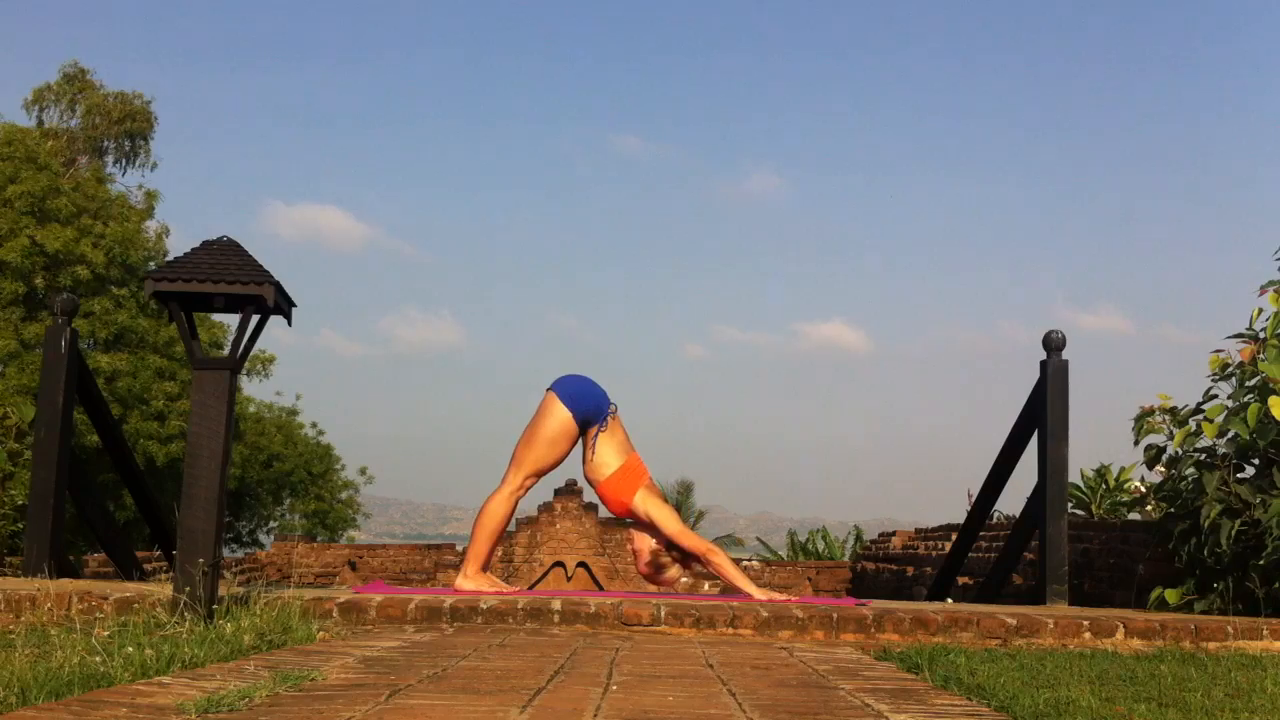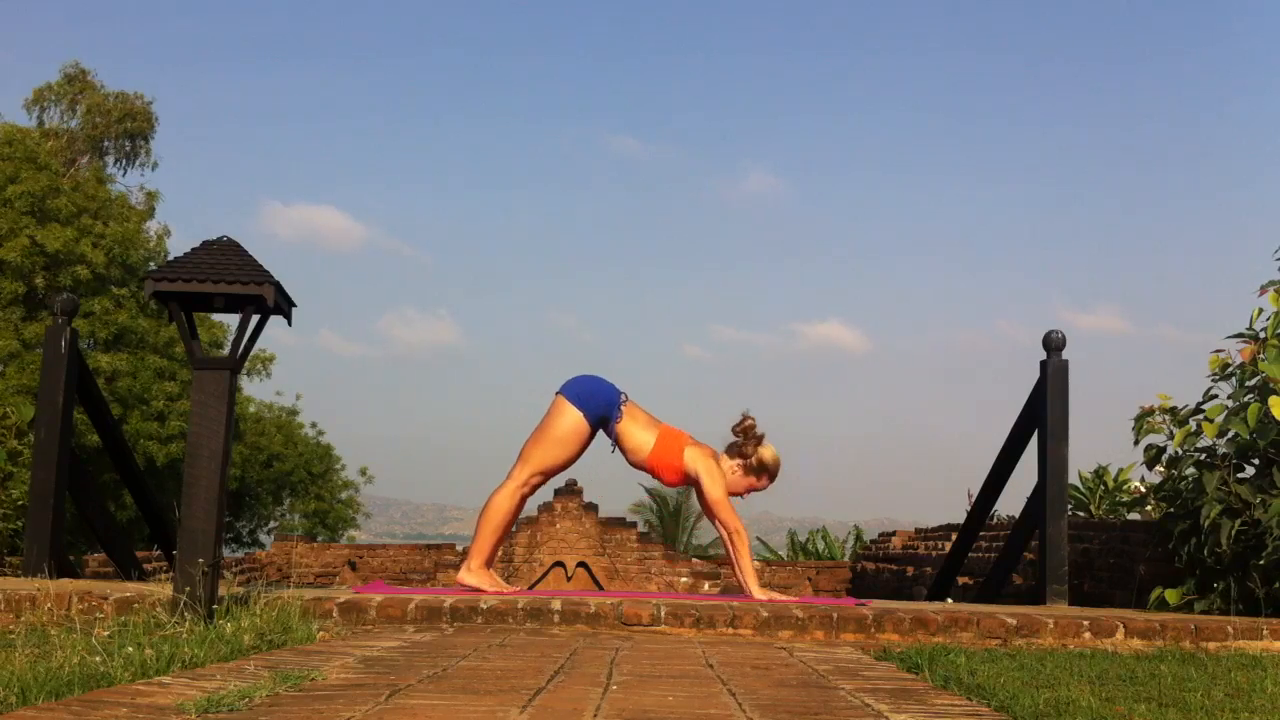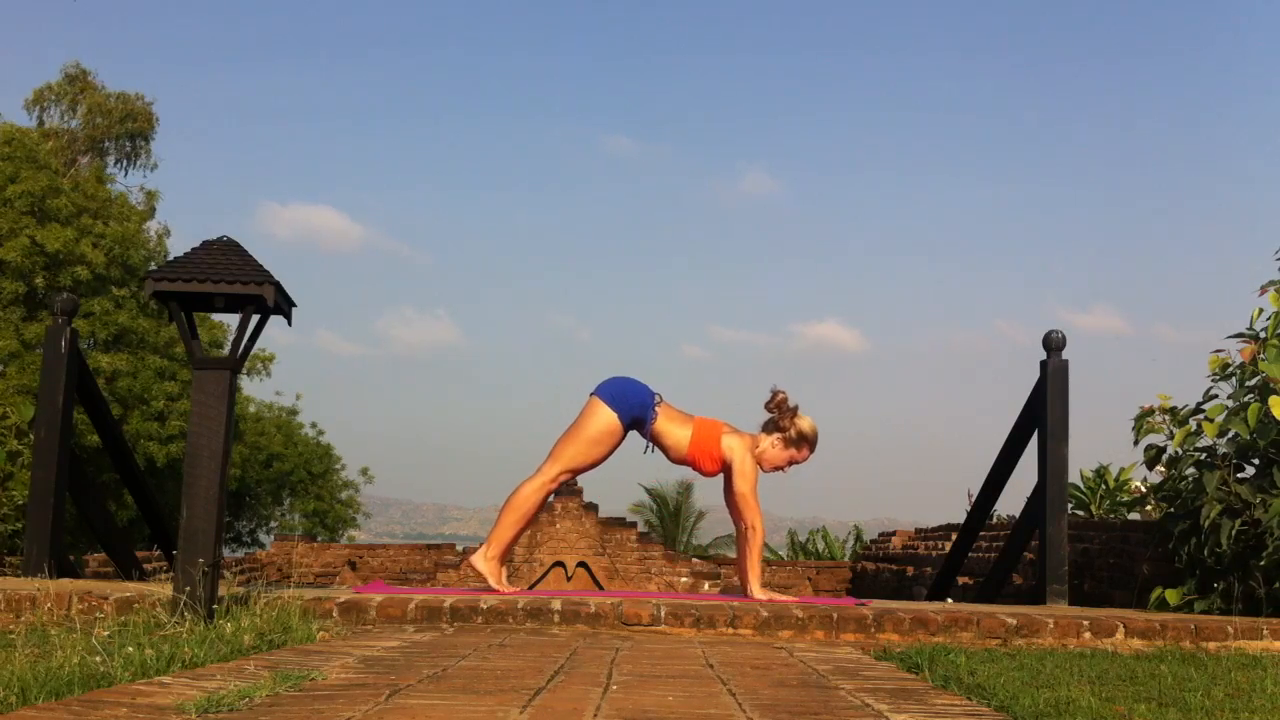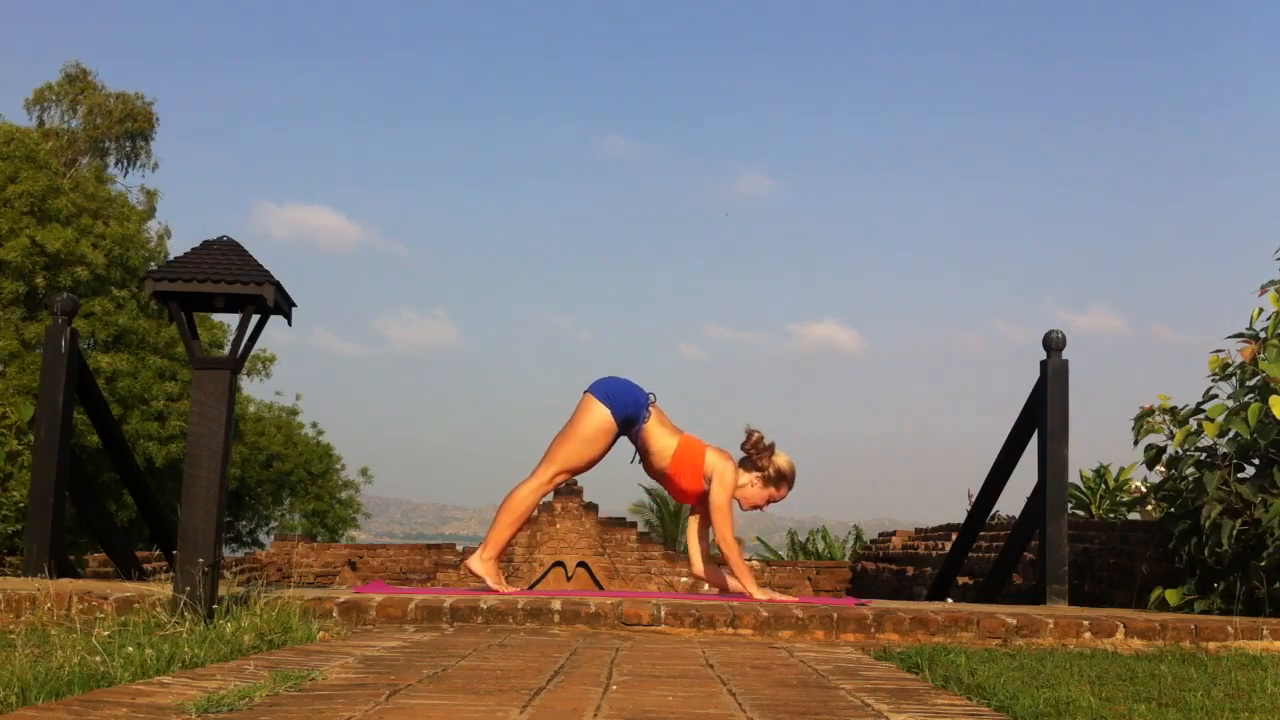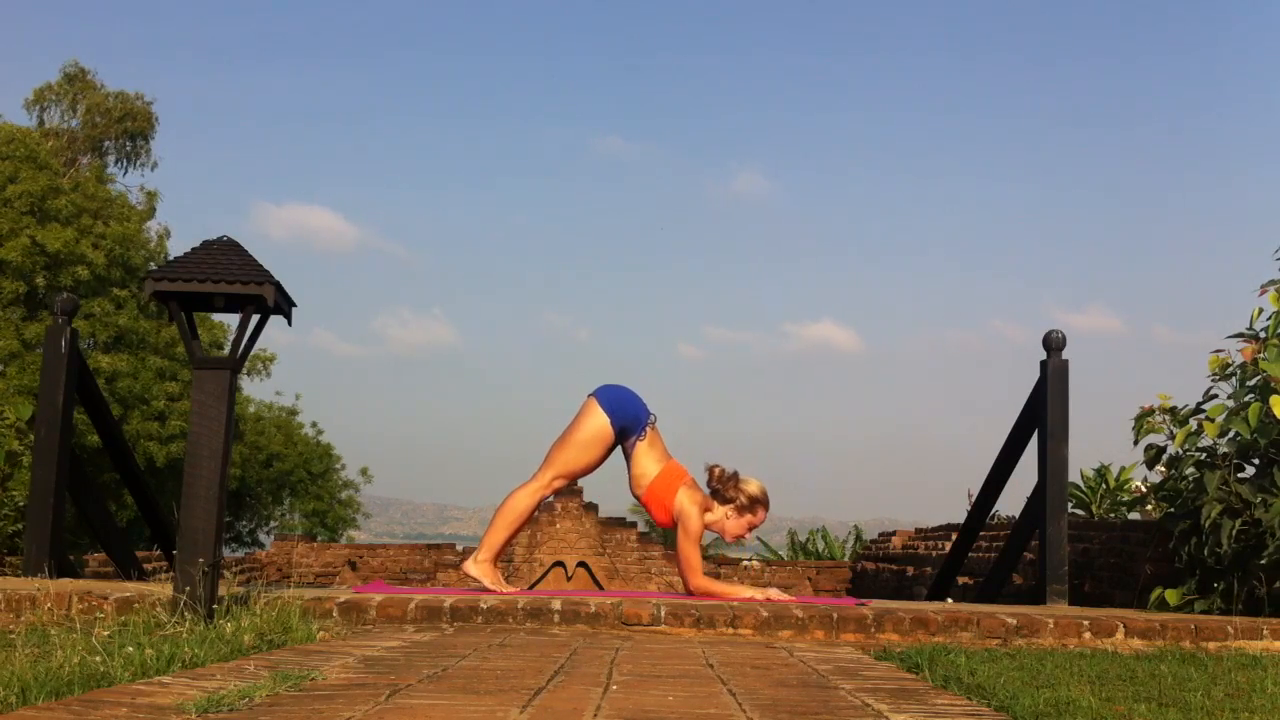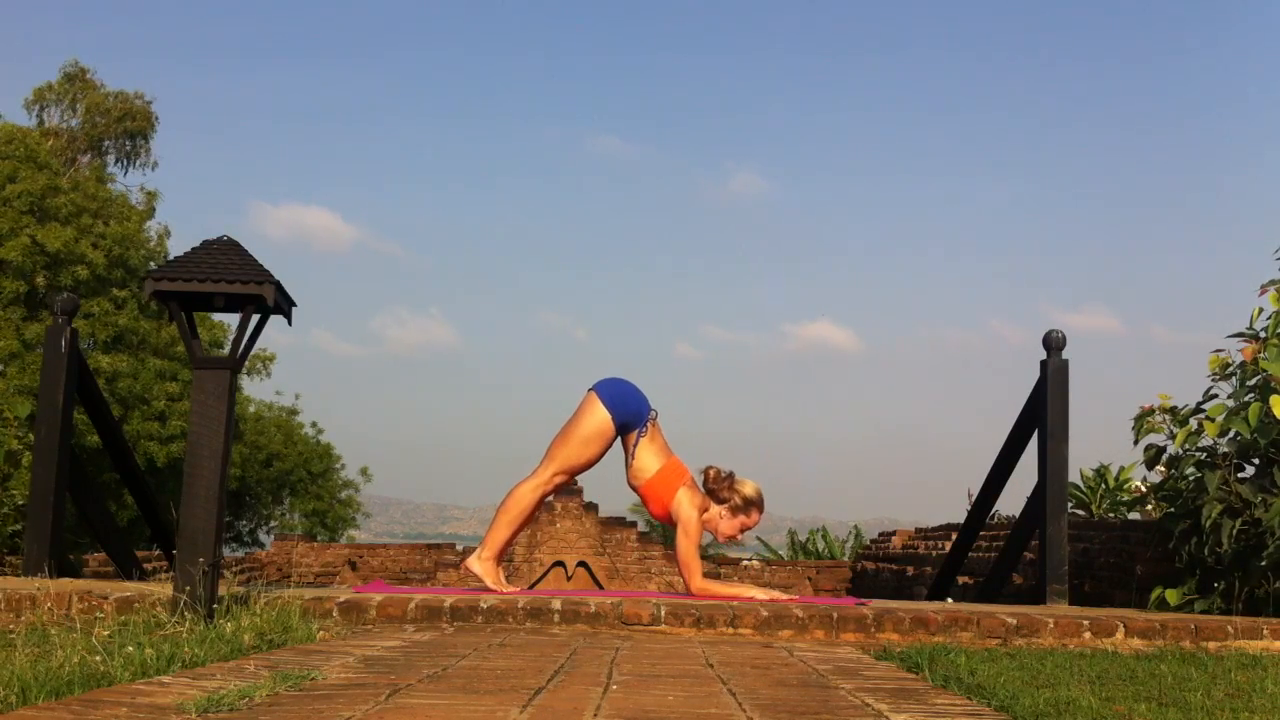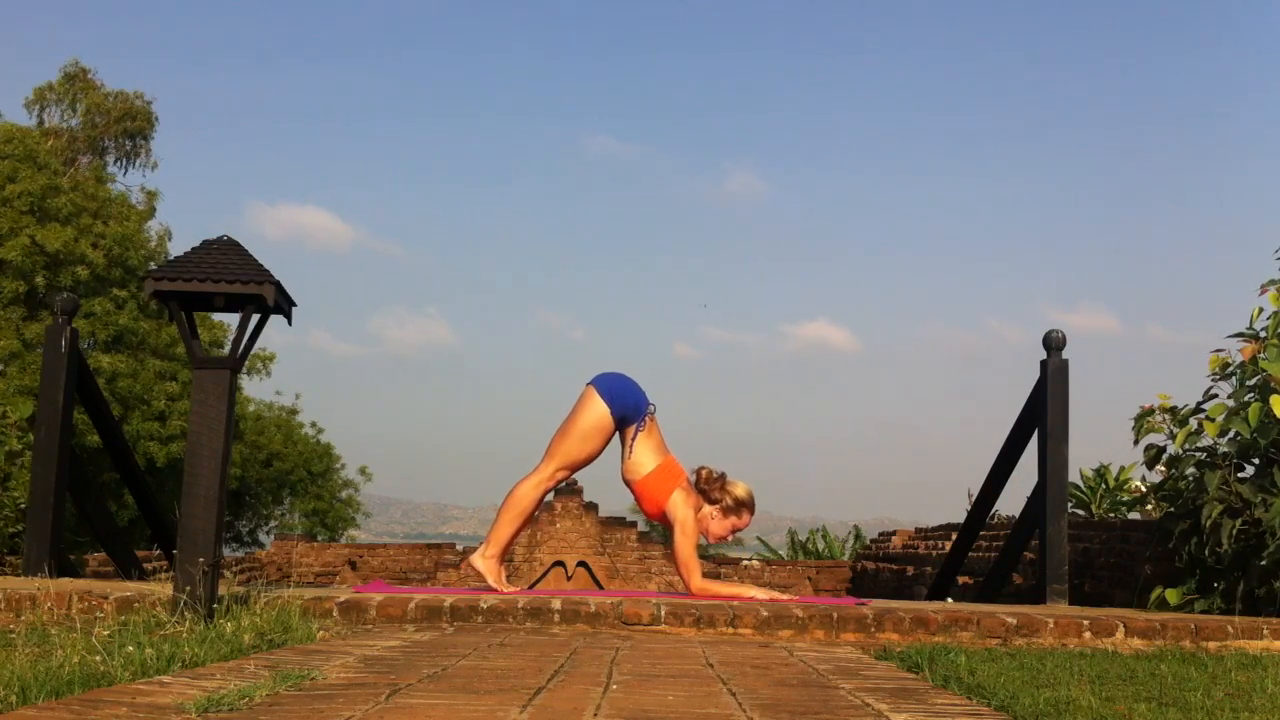
dt=0.7s
person 1, frame 1
left shoulder: (650, 510)
right shoulder: (650, 509)
left elbow: (705, 552)
right elbow: (707, 550)
left wrist: (752, 590)
right wrist: (754, 591)
left hip: (583, 404)
right hip: (578, 400)
left knee: (519, 485)
right knee: (515, 484)
left ankle: (479, 570)
right ankle: (470, 573)
person 1, frame 2
left shoulder: (702, 469)
right shoulder: (706, 467)
left elbow: (727, 532)
right elbow: (735, 530)
left wrist: (751, 588)
right wrist: (756, 589)
left hip: (596, 404)
right hip: (593, 399)
left knee: (527, 483)
right knee: (522, 480)
left ankle: (484, 566)
right ankle: (473, 566)
person 1, frame 3
left shoulder: (736, 456)
right shoulder: (741, 450)
left elbow: (743, 527)
right elbow: (753, 525)
left wrist: (750, 586)
right wrist: (756, 588)
left hip: (631, 407)
right hip: (625, 401)
left knee: (554, 478)
right knee: (550, 475)
left ankle: (497, 559)
right ankle: (489, 555)
person 1, frame 4
left shoulder: (707, 492)
right shoulder: (723, 470)
left elbow: (699, 564)
right elbow: (725, 540)
left wrist: (746, 589)
right wrist: (755, 590)
left hip: (621, 408)
right hip: (618, 399)
left knee: (550, 479)
right knee: (546, 477)
left ankle: (491, 558)
right ankle: (486, 556)
person 1, frame 5
left shoulder: (697, 509)
right shoulder: (691, 509)
left elbow: (694, 582)
right elbow: (696, 583)
left wrist: (752, 592)
right wrist: (752, 591)
left hip: (622, 415)
right hip: (617, 408)
left knee: (550, 484)
right knee: (545, 481)
left ankle: (488, 561)
right ankle: (481, 559)
person 1, frame 6
left shoulder: (694, 508)
right shoulder: (689, 509)
left elbow: (694, 580)
right elbow: (696, 585)
left wrist: (749, 590)
right wrist: (751, 591)
left hip: (624, 406)
right hip: (619, 402)
left knee: (553, 481)
right knee: (547, 477)
left ankle: (493, 559)
right ankle: (485, 556)
person 1, frame 7
left shoulder: (687, 507)
right shoulder: (685, 509)
left elbow: (693, 580)
right elbow: (696, 584)
right wrist: (751, 590)
left hip: (623, 402)
right hip: (616, 396)
left knee: (554, 476)
right knee: (548, 473)
left ankle: (494, 556)
right ankle: (489, 554)
